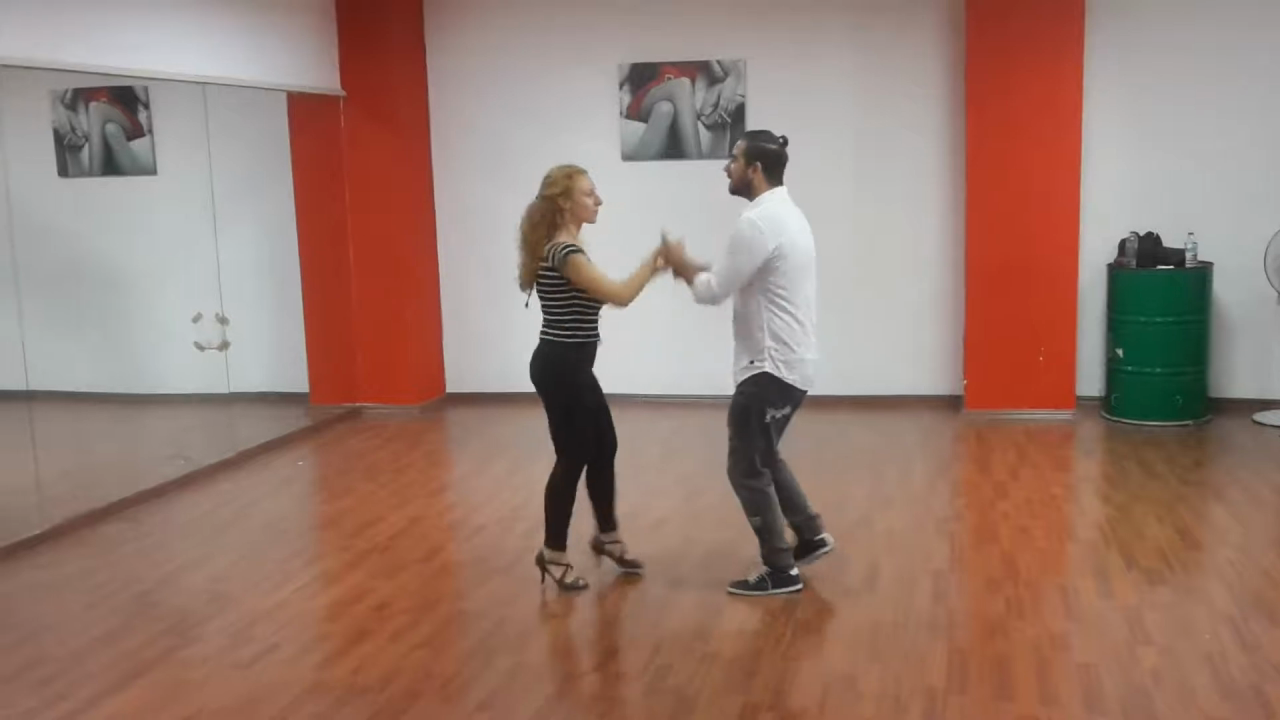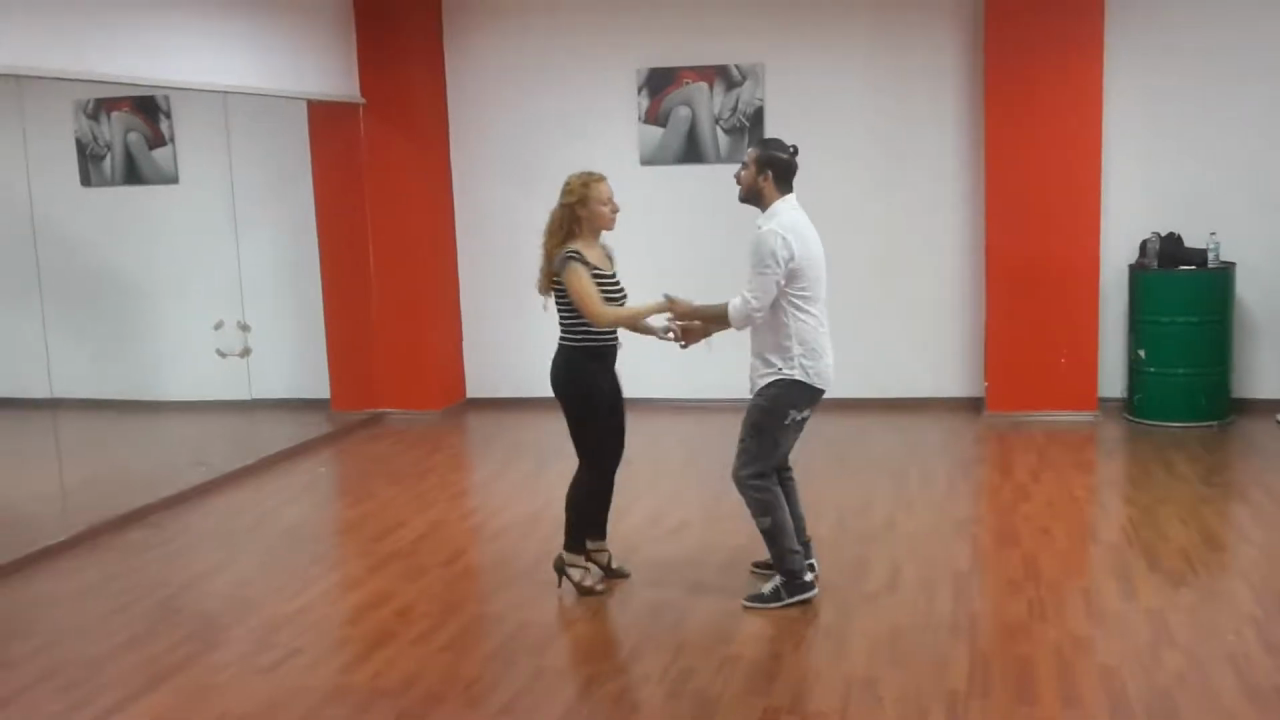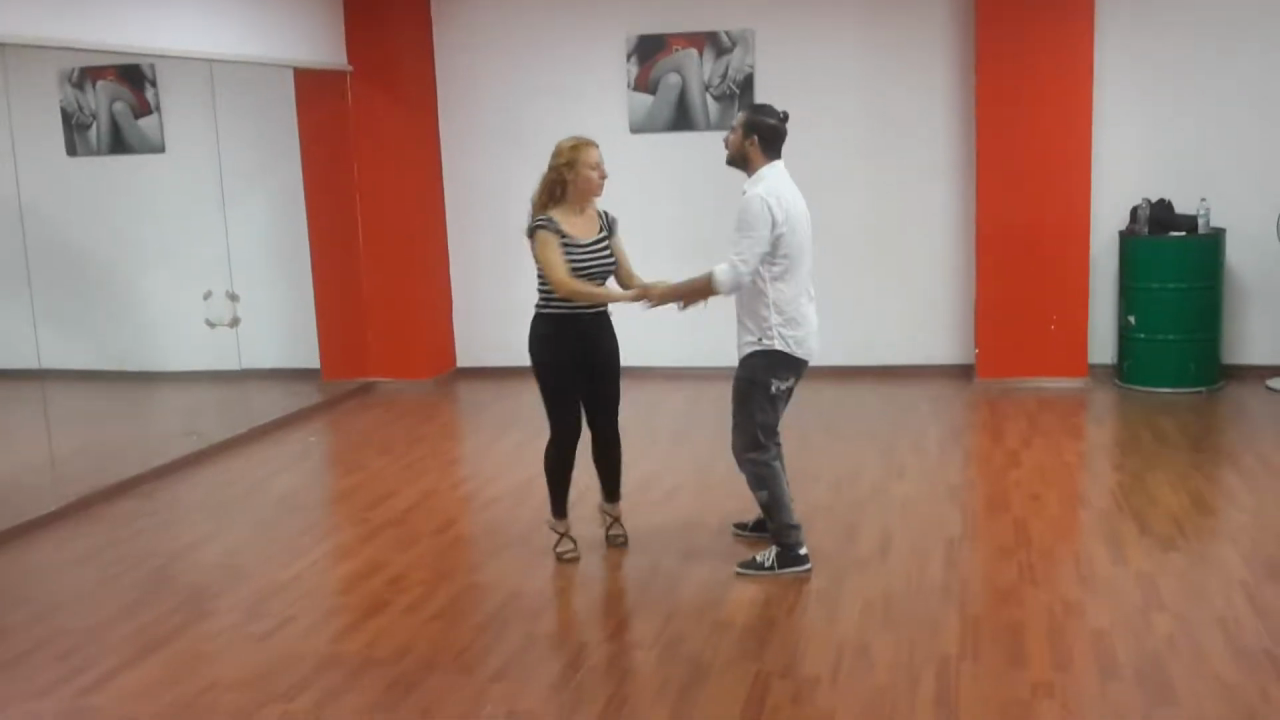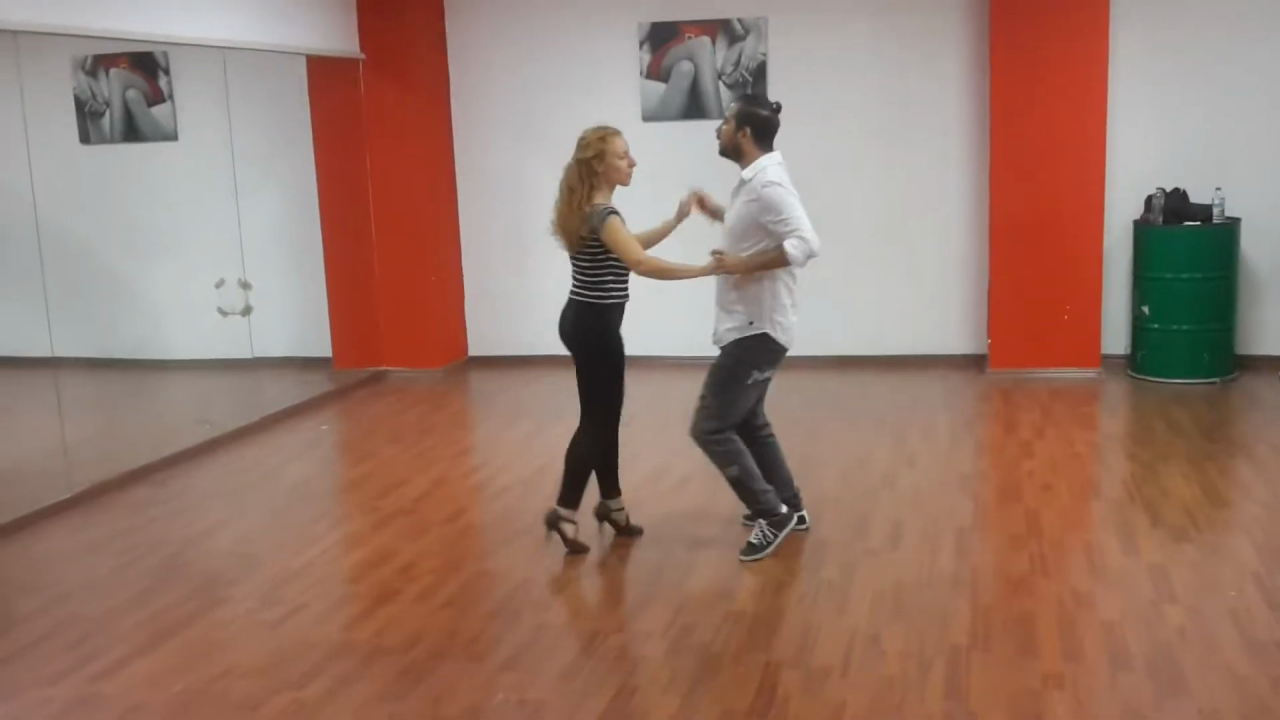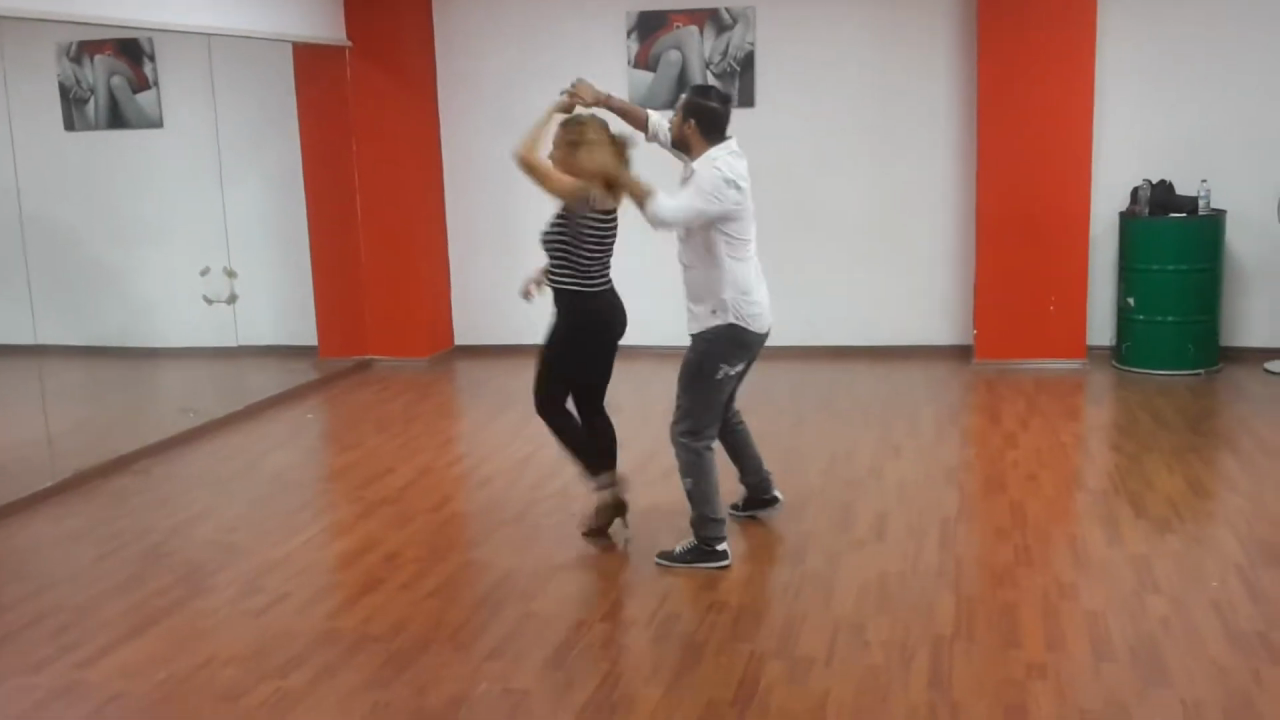
dt=0.4s
person 1, frame 1
left shoulder: (757, 222)
right shoulder: (788, 215)
left elbow: (713, 291)
left wrist: (683, 266)
right wrist: (696, 266)
left hip: (771, 367)
right hip: (794, 363)
left knee: (747, 470)
right knee: (763, 457)
left ankle: (780, 571)
right ankle: (809, 534)
person 1, frame 2
left shoulder: (774, 232)
right shoulder: (791, 222)
left elbow: (749, 310)
left wrist: (694, 312)
right wrist: (707, 326)
left hip: (791, 373)
right hip: (796, 368)
left knee: (753, 473)
right knee: (773, 466)
left ankle: (795, 576)
right ankle: (798, 555)
person 1, frame 3
left shoulder: (761, 197)
right shoulder: (779, 189)
left elbow: (736, 273)
left wrist: (675, 290)
right wrist: (701, 289)
left hip: (774, 341)
right hip: (786, 336)
left knee: (752, 446)
right knee: (761, 436)
left ankle: (791, 549)
right ankle: (776, 519)
person 1, frame 4
left shoulder: (768, 185)
right shoulder: (755, 180)
left elbow: (806, 244)
left wrist: (745, 265)
right wrist: (716, 213)
left hip: (756, 330)
right hip: (749, 326)
left knee: (710, 427)
right knee: (748, 422)
left ankle: (771, 512)
right ankle: (789, 507)
person 1, frame 5
left shoulder: (718, 175)
right shoulder: (716, 155)
left elbow: (666, 212)
right elbow: (655, 128)
left wrist: (618, 174)
right wrist: (605, 101)
left hip: (729, 322)
right hip: (739, 316)
left knee: (691, 432)
right knee: (720, 411)
left ankle: (710, 543)
right ankle: (761, 489)
person 2, frame 1
left shoulder: (570, 249)
right shoulder: (564, 252)
left elbow: (605, 293)
right elbow: (619, 295)
left wrist: (648, 268)
right wrist: (650, 264)
left hip: (575, 363)
right hip: (561, 366)
left knee: (604, 449)
right knee: (573, 457)
left ankle: (607, 536)
right ankle: (553, 554)
person 2, frame 2
left shoulder: (602, 253)
right shoulder: (570, 259)
left elbow: (616, 313)
right elbow: (599, 316)
left wrist: (659, 329)
right wrist: (657, 306)
left hip: (596, 368)
right hip: (580, 370)
left knee: (607, 458)
right knee: (595, 461)
left ankle: (595, 548)
right ankle: (572, 556)
person 2, frame 3
left shoulder: (605, 222)
right shoulder: (545, 225)
left elbow: (627, 276)
right elbow: (564, 285)
right wrist: (619, 296)
left hip: (597, 334)
right hip: (554, 336)
left knee: (605, 425)
right knee: (565, 431)
left ankle: (612, 508)
right ankle: (560, 524)
person 2, frame 4
left shoulder: (589, 210)
right shoulder: (602, 214)
left elbow: (629, 250)
right elbow: (644, 265)
left wrist: (677, 219)
right wrist: (705, 268)
left hip: (583, 321)
right hip: (596, 326)
left knee: (603, 416)
right knee: (597, 420)
left ankle: (610, 503)
right ankle: (564, 512)
person 2, frame 5
left shoulder: (583, 194)
right shoulder: (599, 195)
left elbow: (526, 156)
left wrist: (552, 112)
right wrist: (546, 273)
left hip: (586, 316)
right hip: (596, 312)
left knee: (548, 401)
right knee: (588, 404)
left ankle: (605, 485)
right ankle: (608, 488)
